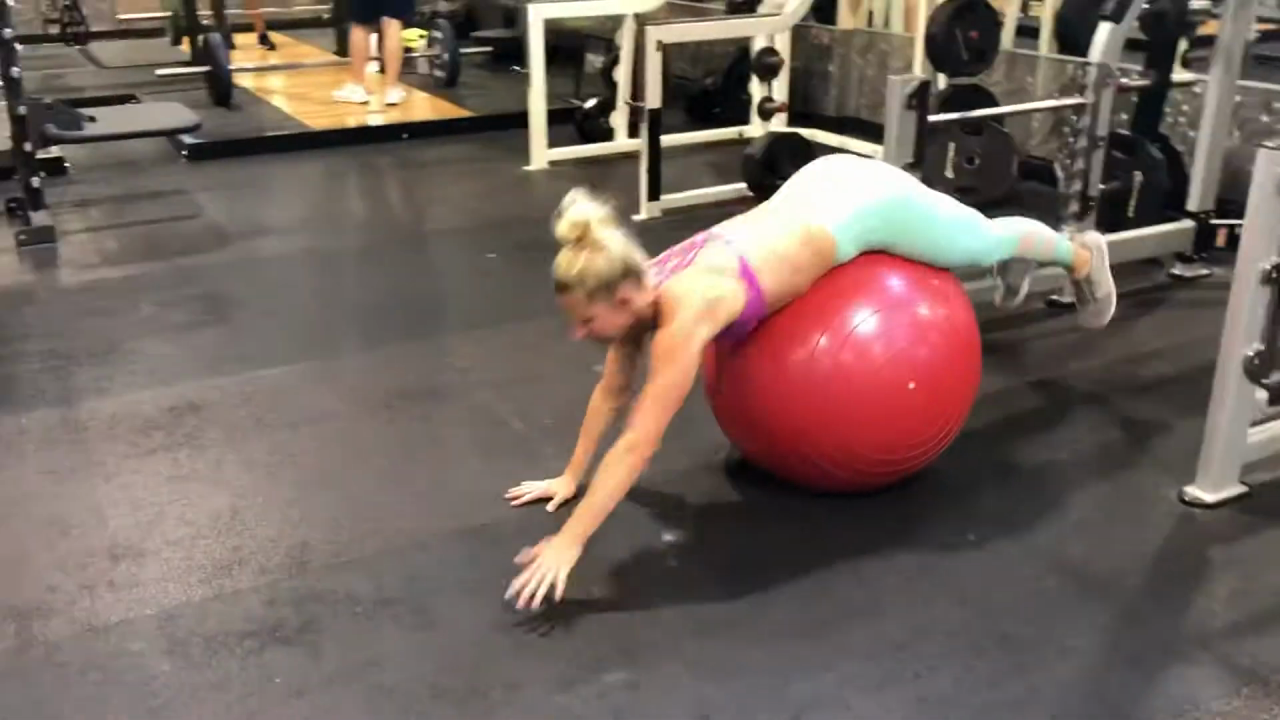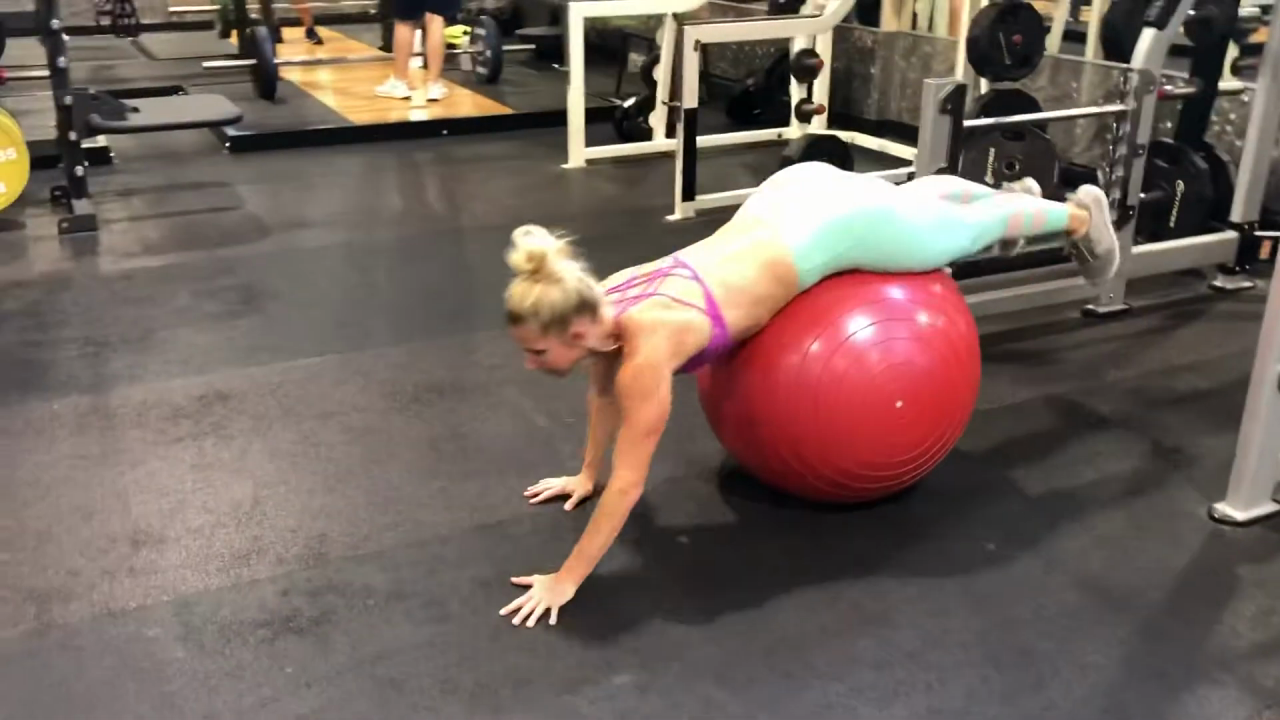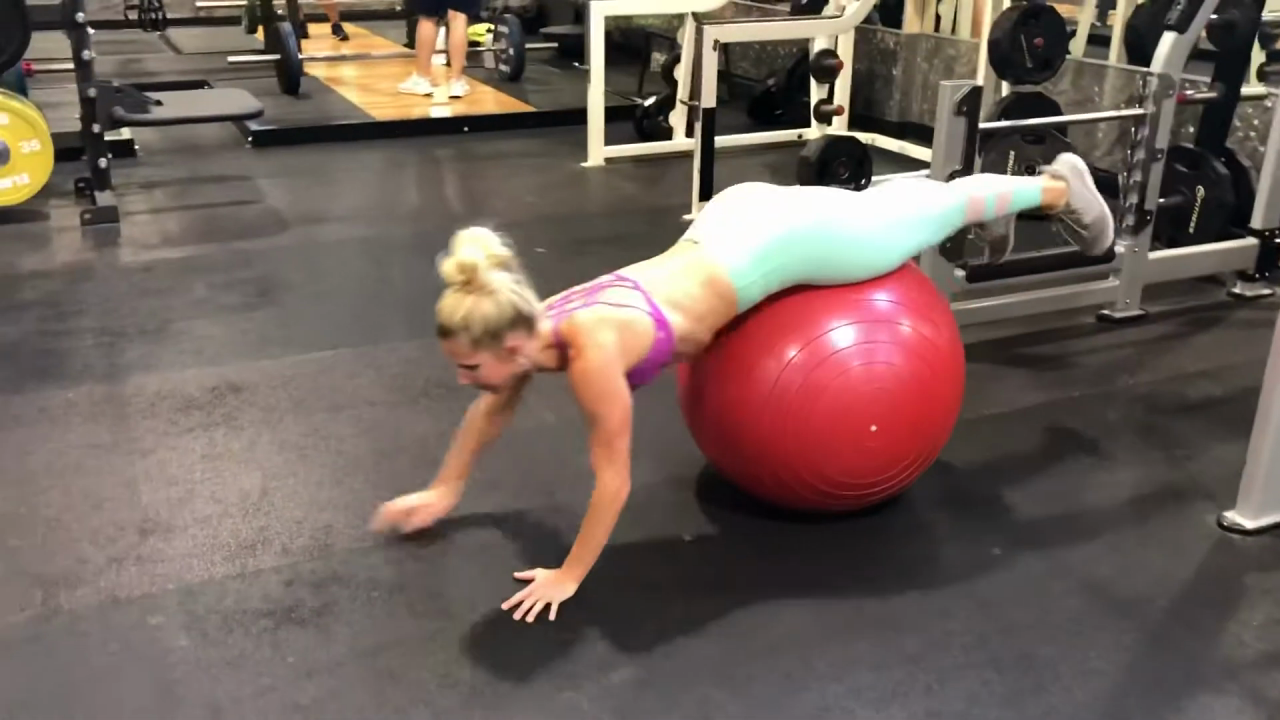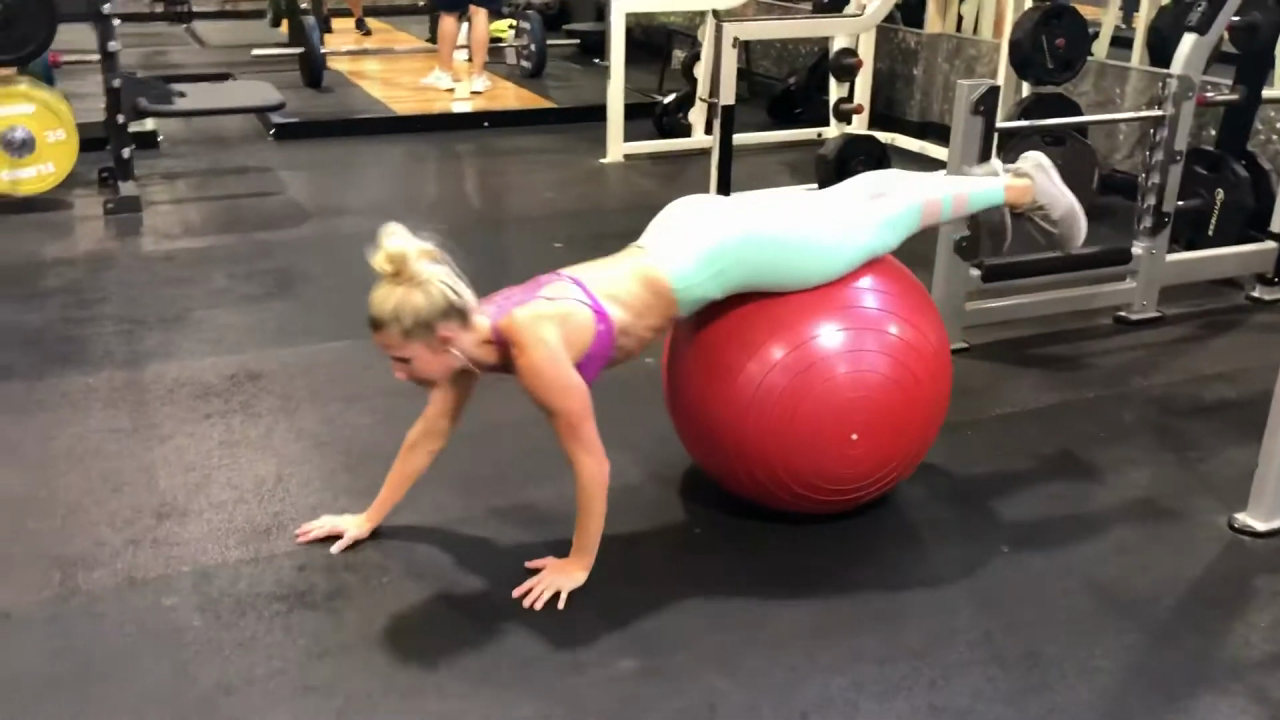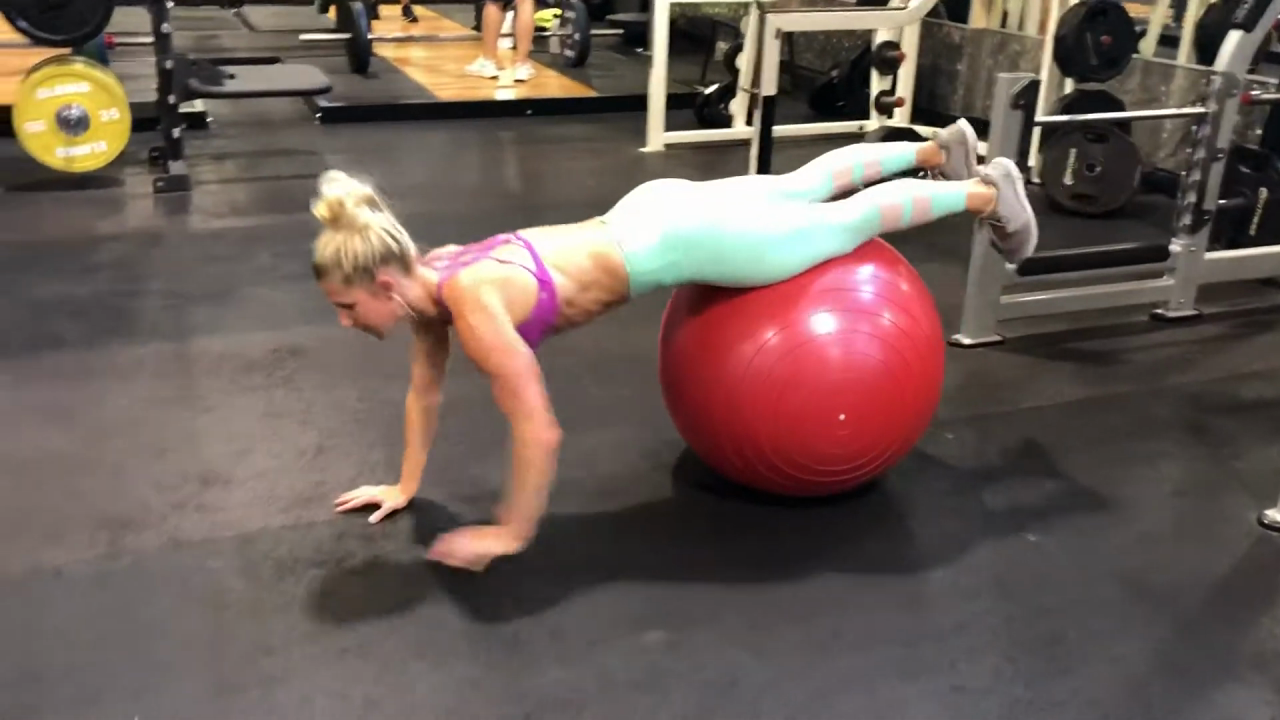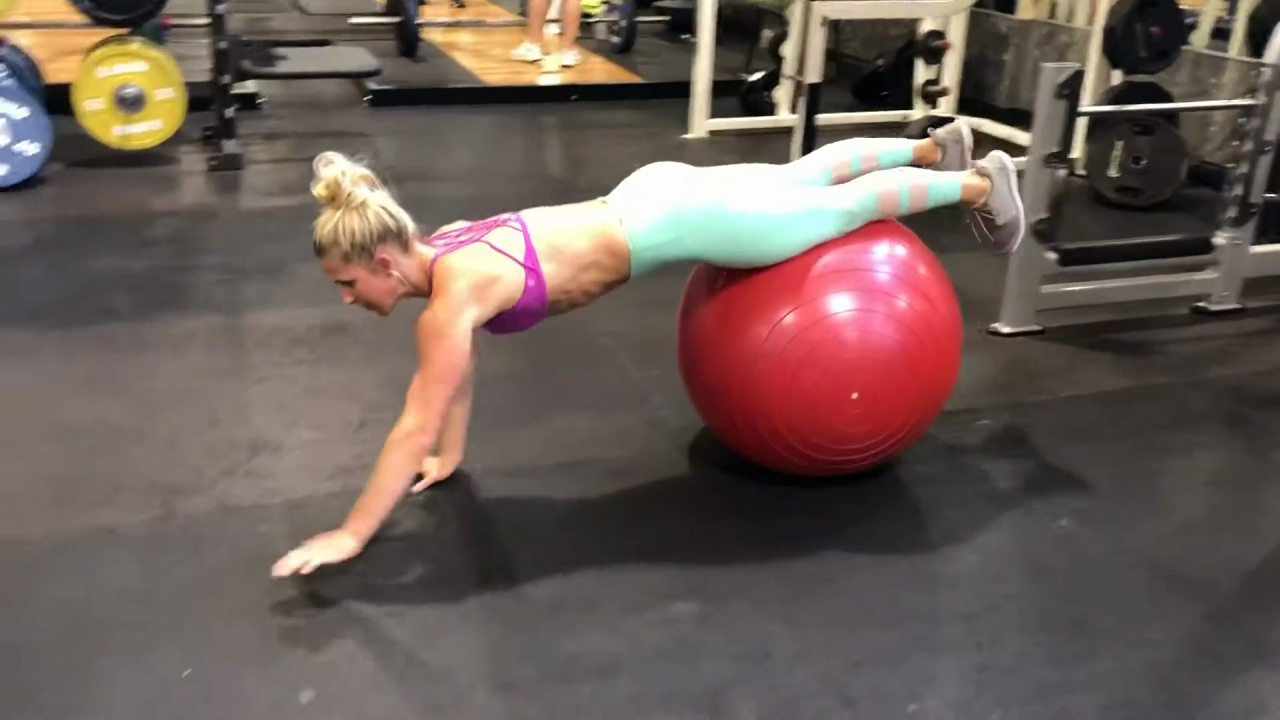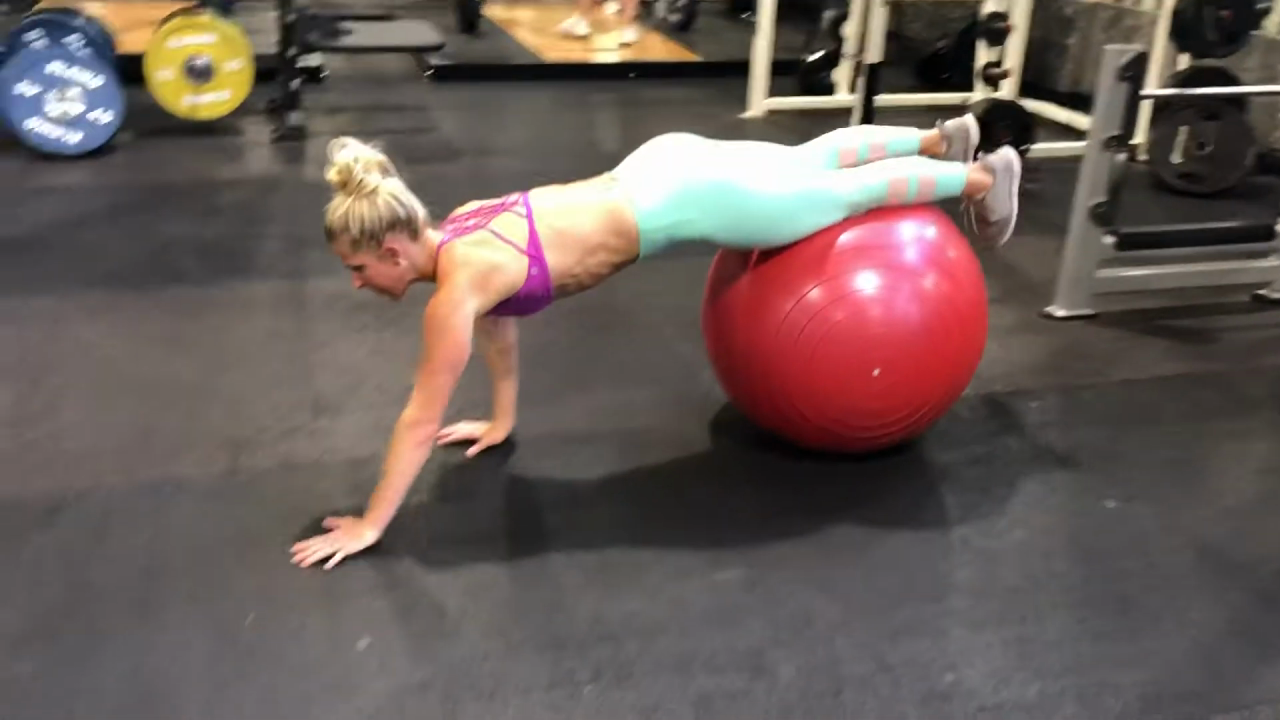
dt=0.2s
person 1, frame 1
left shoulder: (683, 311)
right shoulder: (636, 287)
left elbow: (638, 441)
right elbow: (612, 385)
left wrist: (566, 545)
right wrist: (571, 476)
left hip: (868, 205)
right hip: (824, 184)
left knee: (983, 245)
left ankle: (1081, 256)
right ankle: (1011, 264)
person 1, frame 2
left shoulder: (646, 346)
right shoulder: (601, 302)
left elbow: (628, 480)
right elbow: (605, 381)
left wrist: (571, 574)
right wrist: (586, 471)
left hip: (837, 222)
right hip: (795, 193)
left knee: (967, 230)
right knee: (905, 193)
left ankle: (1080, 213)
right ankle: (1007, 192)
person 1, frame 3
left shoulder: (588, 351)
right shoulder: (531, 329)
left elbow: (613, 479)
right elbow: (487, 413)
left wrist: (573, 574)
right wrist: (443, 492)
left hip: (775, 243)
right hip: (740, 218)
left knee: (926, 219)
right knee: (868, 201)
left ankle: (1058, 188)
right ankle: (954, 184)
person 1, frame 4
left shoulder: (532, 348)
right shoulder: (461, 326)
left elbow: (591, 460)
right elbow: (431, 429)
left wrist: (581, 560)
right wrist: (374, 516)
left hip: (721, 249)
right hip: (688, 227)
left knee: (870, 228)
right knee: (830, 205)
left ankle: (1020, 185)
right ankle: (970, 185)
person 1, frame 5
left shoulder: (472, 307)
right shoulder: (427, 281)
left elbow: (540, 434)
right elbow: (425, 389)
left wrist: (513, 531)
right wrist: (406, 486)
left hip: (675, 241)
right hip: (650, 212)
left knee: (845, 225)
right knee: (799, 187)
left ankle: (986, 192)
right ankle: (936, 151)
person 1, frame 6
left shoulder: (453, 290)
right shoulder: (437, 254)
left elbow: (416, 427)
left wrist: (351, 534)
right wrist: (450, 461)
left hip: (672, 222)
right hip: (651, 196)
left knee: (839, 207)
right knee: (804, 175)
left ankle: (979, 186)
right ankle: (935, 148)
person 1, frame 7
left shoulder: (459, 278)
right shoulder: (459, 234)
left elbow: (422, 415)
right elbow: (498, 326)
left wrist: (371, 524)
right wrist: (503, 422)
left hip: (682, 200)
right hip: (663, 167)
left knee: (843, 192)
right knee: (804, 160)
left ankle: (982, 176)
right ankle: (937, 140)
